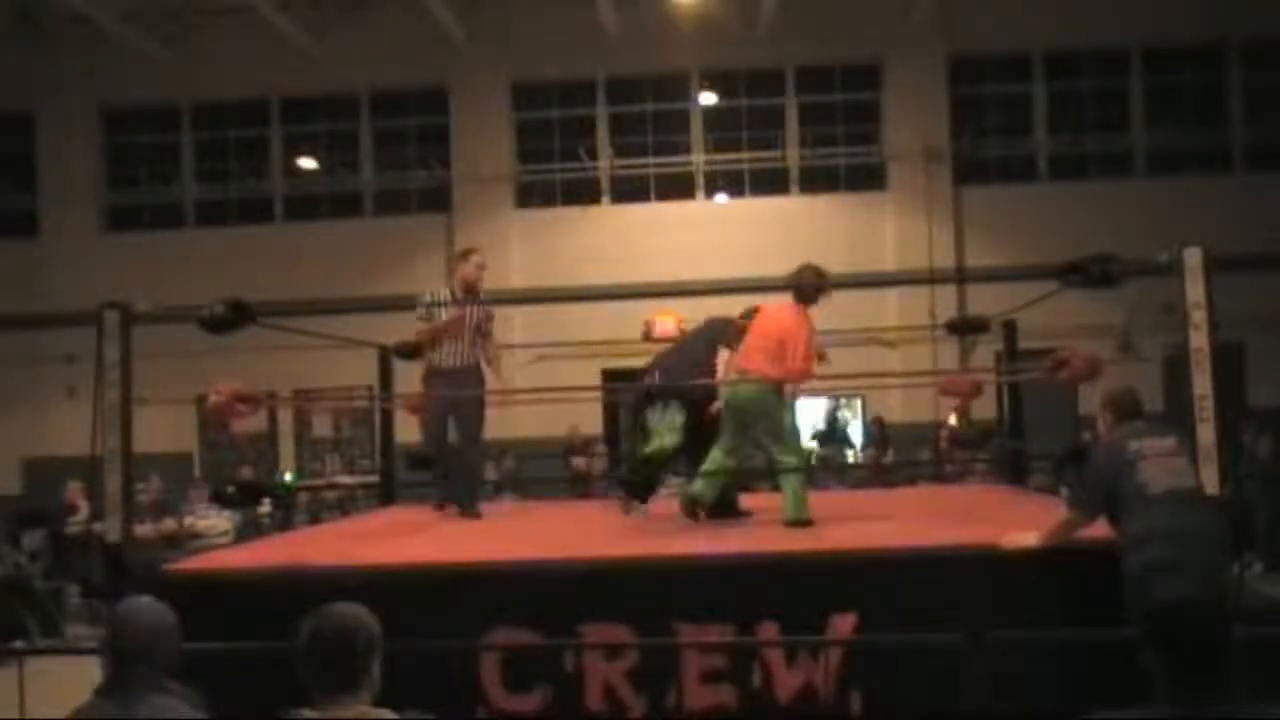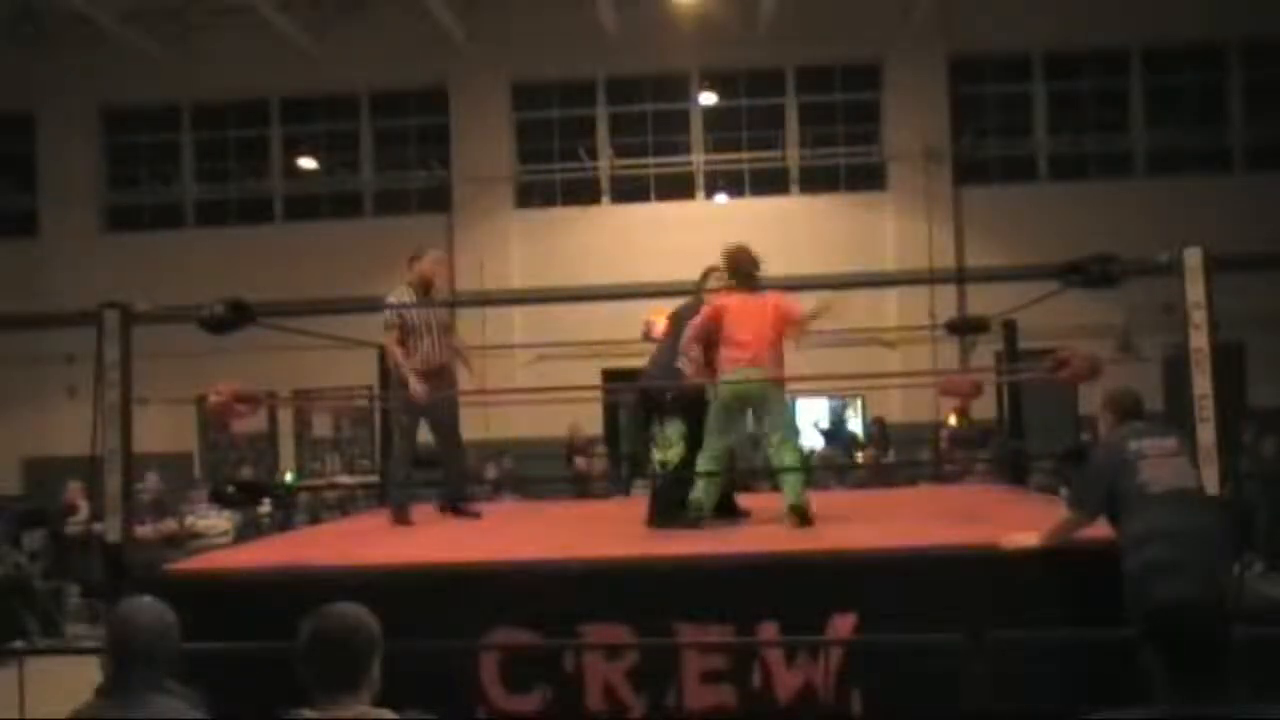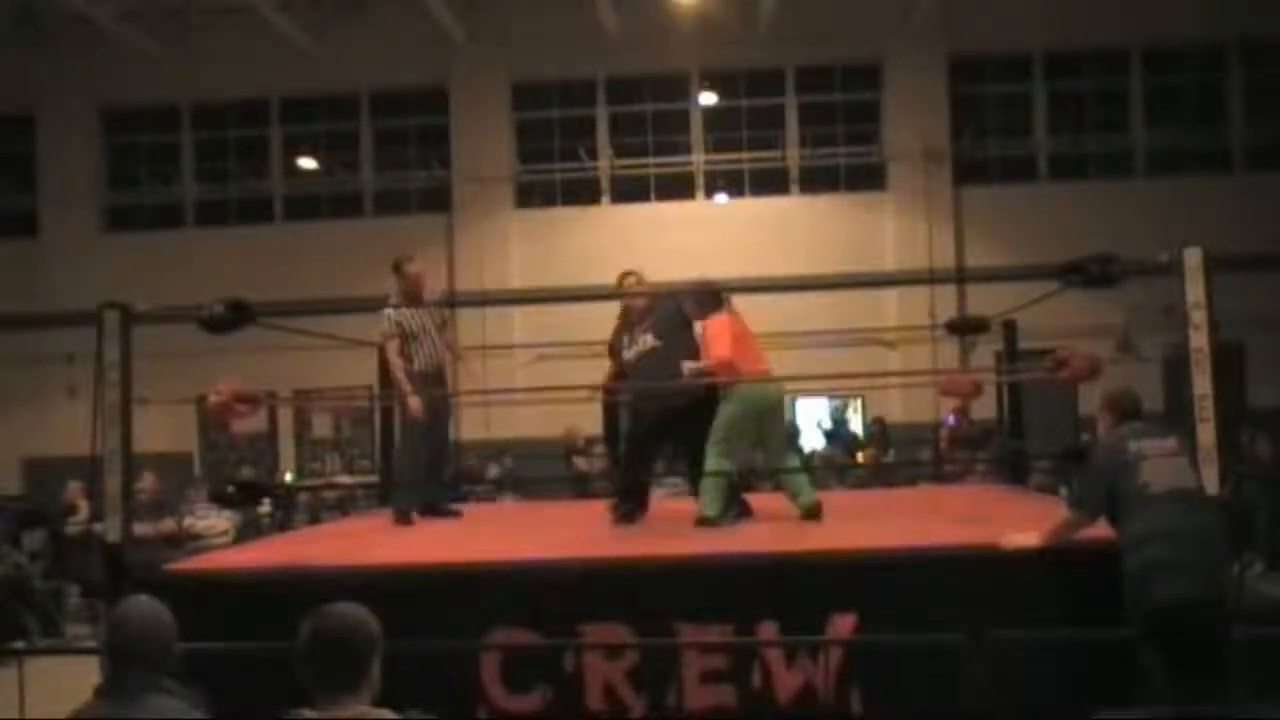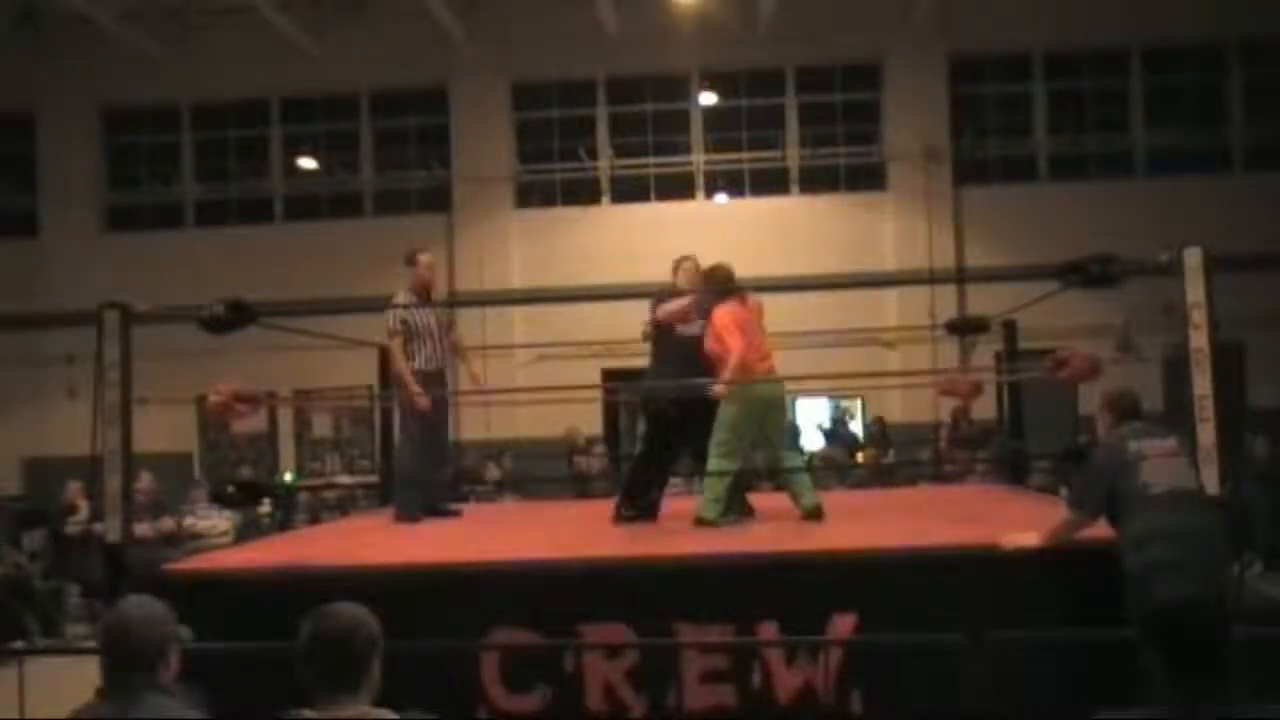
dt=0.5s
person 1, frame 1
left shoulder: (1110, 448)
right shoulder: (1174, 442)
left elbow: (1082, 514)
left wrist: (1039, 538)
left hip: (1157, 565)
right hip: (1206, 549)
left knee: (1172, 675)
right knee: (1209, 670)
person 1, frame 2
left shoulder: (1110, 448)
right shoulder: (1175, 442)
left elbow: (1082, 514)
left wrist: (1039, 539)
left hip: (1157, 566)
right hip: (1208, 550)
left knee: (1171, 675)
right knee: (1209, 668)
person 1, frame 3
left shoulder: (1110, 448)
right shoulder: (1174, 442)
left elbow: (1082, 515)
left wrist: (1039, 538)
left hip: (1156, 565)
right hip: (1206, 552)
left knee: (1171, 675)
right knee: (1209, 668)
person 1, frame 4
left shoulder: (1110, 449)
right shoulder: (1173, 442)
left elbow: (1082, 515)
left wrist: (1039, 539)
left hip: (1156, 566)
right hip: (1207, 553)
left knee: (1172, 674)
right knee: (1208, 669)
person 2, frame 1
left shoulder: (482, 304)
right shoulder: (432, 299)
left elbow: (488, 344)
right elbow: (419, 335)
left wrist: (498, 376)
right wrist: (445, 322)
left hip: (469, 378)
right hip: (438, 378)
left knee: (470, 441)
right knee: (433, 438)
left ankle: (467, 500)
right ankle: (447, 489)
person 2, frame 2
left shoulder: (436, 301)
right shoulder: (396, 301)
left elbow: (449, 338)
right elbow: (392, 345)
left wrist: (464, 359)
right wrist: (411, 379)
left hip: (440, 380)
right hip: (411, 382)
left knee: (451, 441)
right knee: (404, 444)
left ankle: (454, 499)
right ankle: (399, 506)
person 2, frame 3
left shoulder: (430, 304)
right shoulder: (393, 312)
left elbow: (445, 338)
right elbow: (393, 357)
left wrist: (456, 355)
right wrist: (409, 394)
left hip: (438, 383)
right hip: (416, 385)
left knee: (439, 446)
right knee: (411, 448)
left ankle: (431, 501)
right ankle: (403, 508)
person 2, frame 4
left shoulder: (435, 305)
right shoulder: (399, 307)
left elbow: (451, 340)
right elbow: (396, 354)
left wrist: (468, 365)
right wrist: (414, 390)
left hip: (438, 382)
right hip: (415, 383)
left knee: (438, 446)
right knee: (412, 446)
left ankle: (431, 501)
right ankle: (405, 507)
person 3, frame 1
left shoulder: (770, 309)
right shoulder: (802, 323)
right elbow: (794, 371)
right wrist: (787, 410)
left hip: (734, 384)
right hip: (762, 389)
left knee: (727, 445)
right knee: (789, 453)
left ankle: (698, 493)
right ankle: (796, 513)
person 3, frame 2
left shoulder: (720, 302)
right shoulder: (774, 301)
left elbow: (694, 330)
right elbow: (801, 318)
left wrist: (686, 350)
right wrist: (819, 310)
left hip: (729, 382)
right hip: (765, 381)
left knee: (714, 446)
right knee: (784, 444)
left ankle: (698, 503)
right ankle: (796, 502)
person 3, frame 3
left shoulder: (715, 323)
right shoulder: (728, 316)
left elbow: (723, 358)
left wrist: (694, 366)
left hip: (743, 392)
right hip: (768, 388)
left knee: (719, 452)
right knee: (780, 451)
left ankle: (710, 513)
right ankle: (808, 502)
person 3, frame 4
left shoulder: (722, 314)
right shoulder: (748, 305)
left elbow: (739, 350)
left wrist: (725, 383)
left hip: (745, 389)
right hip: (771, 385)
left knee: (722, 452)
right knee: (781, 449)
left ankle: (709, 513)
right ankle: (810, 503)
person 4, frame 1
left shoulder: (721, 328)
right shoulder: (732, 331)
right elbow: (724, 357)
right hip: (670, 382)
left knee: (704, 446)
right knee: (667, 441)
left ankle: (719, 506)
right ankle: (631, 490)
person 4, frame 2
right shoulder: (694, 312)
right wrist: (707, 385)
left hip: (686, 389)
right hip: (669, 388)
right knee: (675, 453)
left ankle: (720, 506)
right ankle: (664, 513)
person 4, frame 3
left shoulder: (669, 306)
right shoulder: (624, 329)
right elbow: (618, 365)
right wrist: (610, 380)
left hip: (686, 395)
right hip: (647, 401)
left knee: (700, 454)
right knee: (634, 454)
left ankle: (728, 506)
right ankle: (627, 508)
person 4, frame 4
right shoulder: (664, 299)
right elbow: (664, 314)
right wrist: (692, 299)
left hip: (704, 389)
right hip: (667, 390)
right knee: (656, 450)
left ankle: (733, 505)
right ankle: (633, 507)
